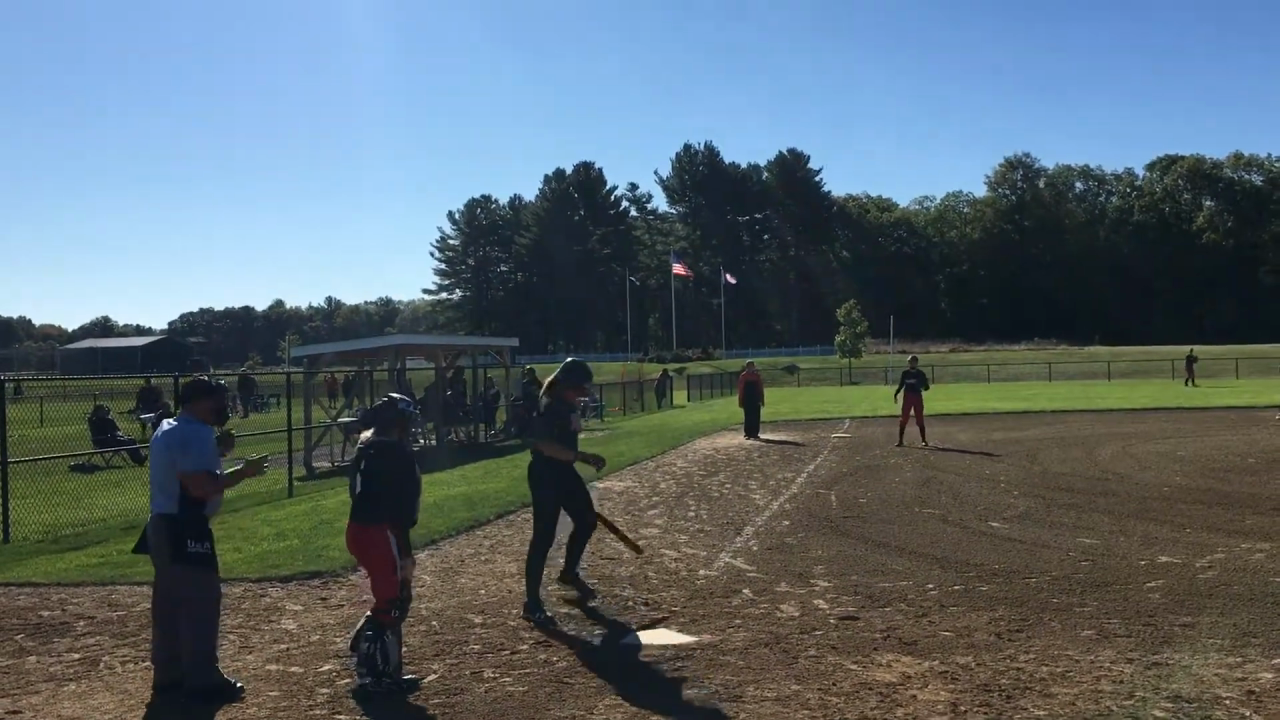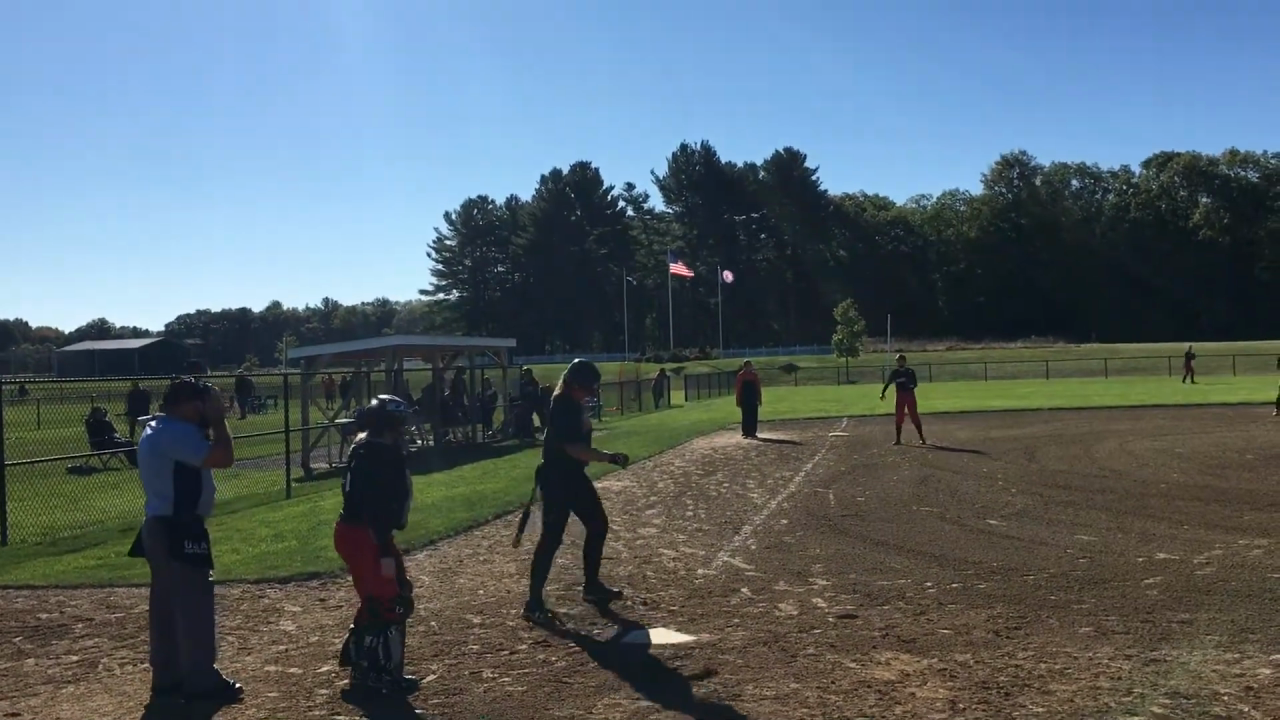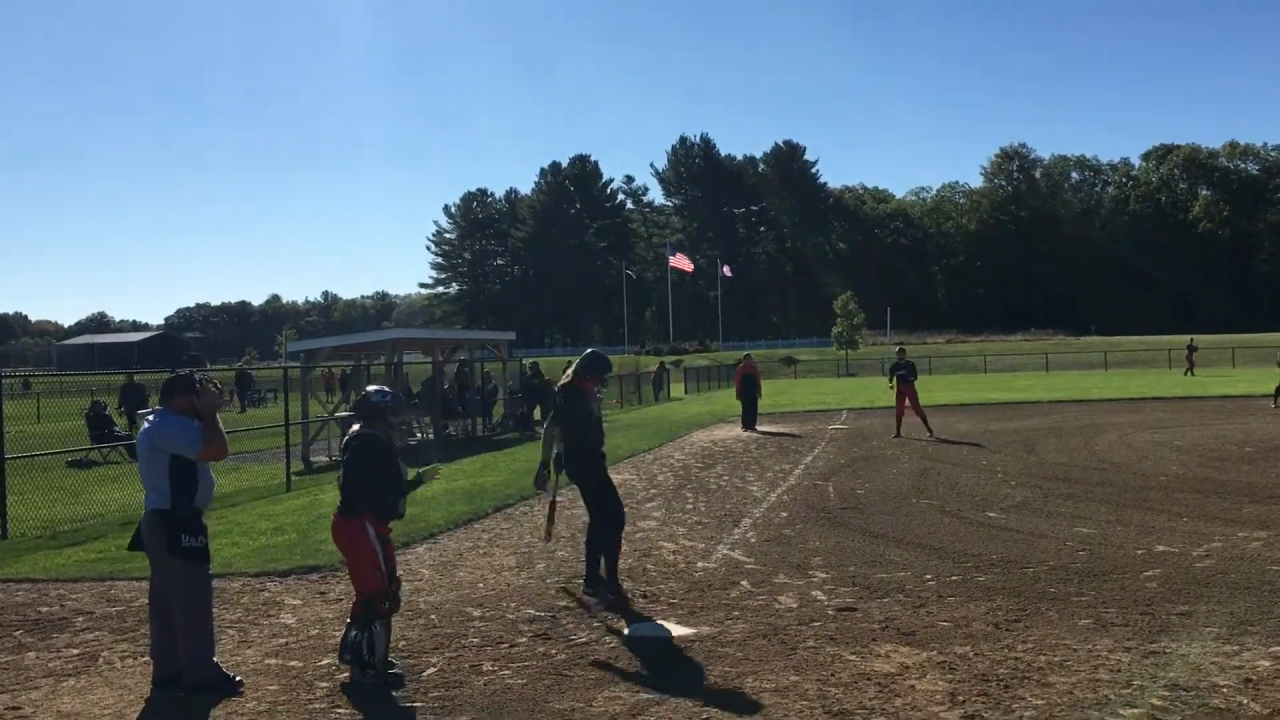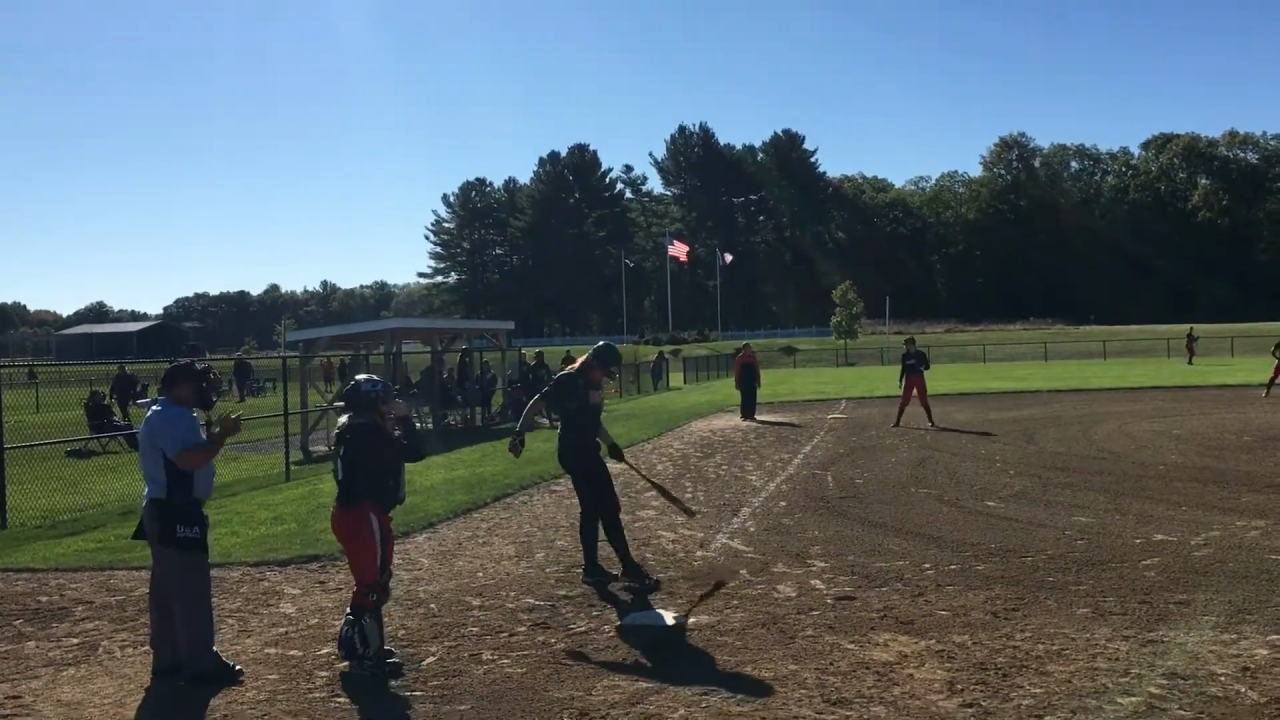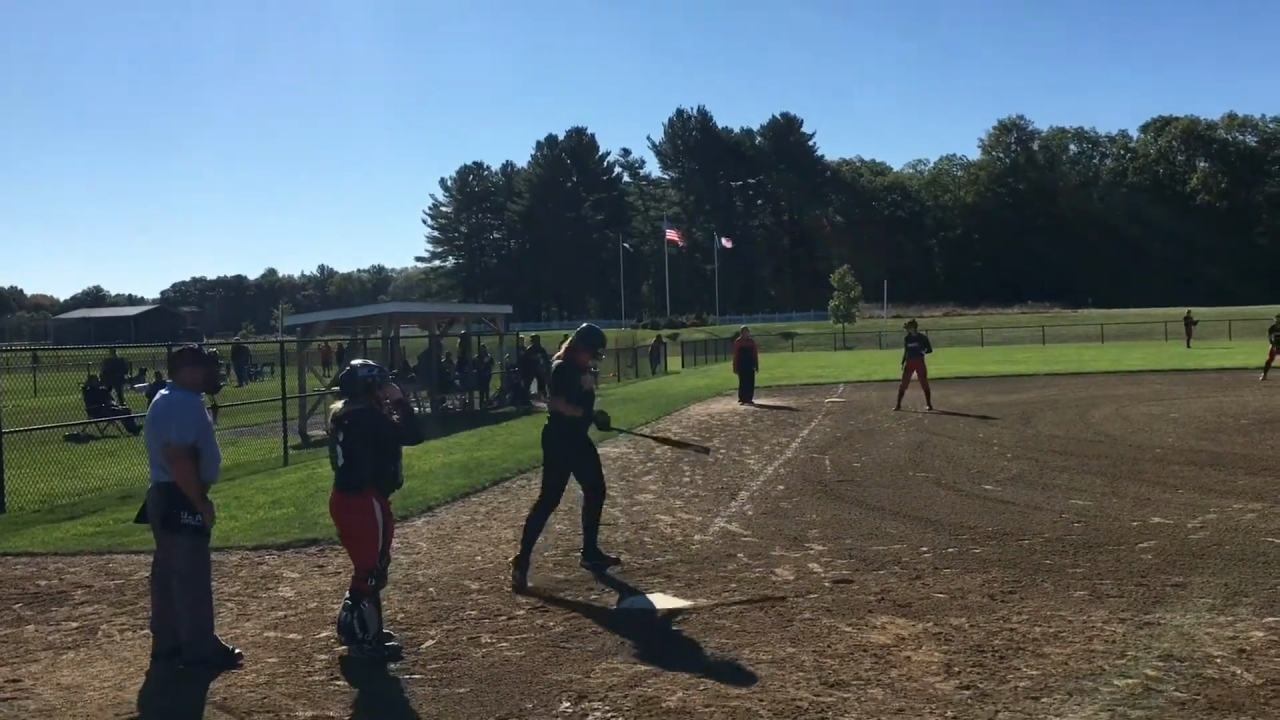
dt=0.3s
person 1, frame 1
left shoulder: (168, 428)
right shoulder: (196, 433)
right elbow: (200, 485)
left wrist: (224, 466)
right wrist: (243, 472)
left hip: (164, 526)
right hip: (185, 530)
left knee: (169, 603)
right knee: (199, 602)
left ankle: (170, 675)
right ankle: (202, 679)
person 1, frame 2
left shoulder: (156, 430)
right shoulder: (177, 432)
left elbow: (205, 456)
right elbow: (223, 458)
left wrist: (208, 423)
right wrist: (217, 419)
left hip: (161, 527)
right hip: (179, 531)
left knee: (166, 604)
right knee: (195, 604)
left ankle: (168, 676)
right ankle: (202, 681)
person 1, frame 3
left shoulder: (156, 424)
right shoulder: (172, 426)
left elbow: (204, 450)
right elbow: (216, 451)
left wrist: (204, 415)
right wrist: (210, 413)
left hip: (161, 521)
right hip: (177, 524)
left knee: (165, 597)
right knee: (193, 597)
left ankle: (168, 670)
right ankle: (201, 674)
person 1, frame 4
left shoulder: (166, 415)
right shoulder: (173, 416)
left elbow: (188, 458)
right elbow: (191, 460)
left wrist: (215, 433)
right wrist: (222, 433)
left hip: (165, 512)
right hip: (176, 515)
left knee: (166, 587)
right knee: (191, 588)
left ankle: (168, 659)
right ankle: (201, 664)
person 1, frame 5
left shoulder: (171, 399)
right shoulder: (183, 402)
right elbow: (178, 458)
right wrist: (201, 502)
left hip: (167, 496)
right hip: (181, 500)
left knee: (168, 570)
right knee: (192, 572)
left ankle: (167, 643)
right ankle: (200, 648)
person 2, frame 1
left shoulder: (367, 447)
right shoulder: (396, 454)
right elbow: (399, 507)
right wrist: (406, 553)
left hip: (360, 530)
right hip: (380, 534)
left knee: (389, 597)
right knee: (393, 604)
left ankle: (368, 660)
right ankle: (382, 675)
person 2, frame 2
left shoulder: (365, 449)
right shoulder: (383, 455)
right elbow: (378, 509)
right wrist: (387, 553)
left hip: (351, 532)
right hip: (364, 535)
left knee: (374, 602)
right knee: (396, 602)
left ankle: (363, 668)
right ankle: (384, 674)
person 2, frame 3
left shoulder: (360, 440)
right shoulder: (374, 445)
right elbow: (392, 491)
left hip: (350, 523)
right hip: (364, 526)
left knee: (368, 595)
right knee: (384, 597)
left ankle: (361, 660)
right ankle: (367, 667)
person 2, frame 4
left shoulder: (349, 430)
right shoulder: (370, 433)
left elbow: (388, 454)
right elbow: (415, 453)
left wrist: (392, 422)
right wrist: (404, 418)
left hip: (348, 513)
right hip: (366, 517)
left knee: (368, 584)
right knee: (373, 588)
left ankle: (361, 647)
right ankle: (365, 657)
person 2, frame 5
left shoulder: (342, 416)
right shoulder: (370, 419)
right elbow: (413, 435)
left wrist: (390, 406)
right wrist: (400, 401)
left hip: (345, 498)
right hip: (366, 502)
left knee: (366, 568)
right knee: (371, 572)
left ankle: (359, 630)
right ankle: (364, 641)
person 3, frame 1
left shoulder: (567, 404)
right shoulder: (551, 406)
right elbow: (544, 444)
right wrist: (582, 457)
left hip: (564, 472)
right hip: (545, 475)
left knee: (587, 521)
right knee: (544, 537)
left ankle: (569, 573)
right ankle: (532, 603)
person 3, frame 2
left shoulder: (571, 404)
right shoulder: (565, 407)
left elbow: (552, 436)
right elbow: (576, 449)
left wrist: (546, 462)
right wrist: (609, 457)
left hip: (573, 475)
right hip: (558, 477)
left knee: (598, 525)
right knee: (552, 538)
left ankle: (592, 586)
right ankle: (534, 604)
person 3, frame 3
left shoulder: (584, 394)
right shoulder: (571, 396)
right elbow: (553, 429)
left wrist: (560, 455)
right wrist: (544, 466)
left hip: (590, 461)
right hip: (583, 463)
left knee: (602, 519)
right knee: (614, 517)
left ankle: (593, 579)
right ankle: (611, 584)
person 3, frame 4
left shoulder: (594, 384)
right shoulder: (569, 380)
right elbow: (537, 404)
left wrist: (611, 443)
right wrist: (520, 434)
left hip: (588, 449)
right hip: (574, 451)
left knee: (593, 507)
right knee: (607, 505)
left ankle: (591, 568)
right ankle: (629, 569)
person 3, frame 5
left shoulder: (581, 368)
right shoulder: (563, 368)
right elbow: (555, 402)
left wrist: (594, 417)
right wrist: (587, 414)
left hip: (578, 437)
right hip: (560, 439)
left knee: (596, 492)
right knee: (549, 499)
left ankle: (590, 552)
right ankle: (522, 560)
